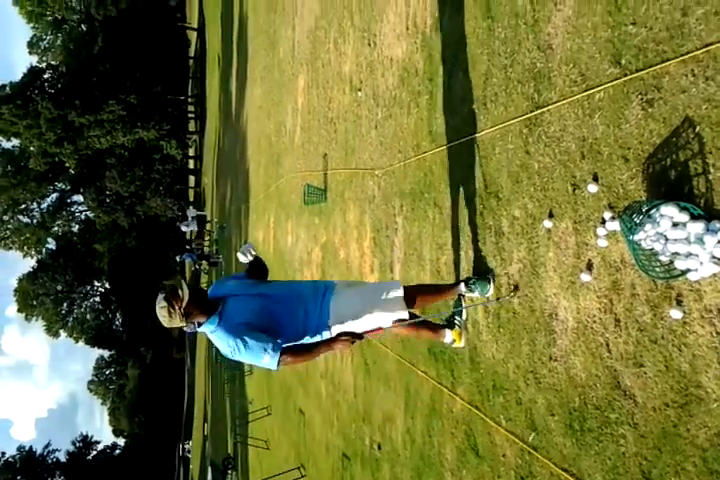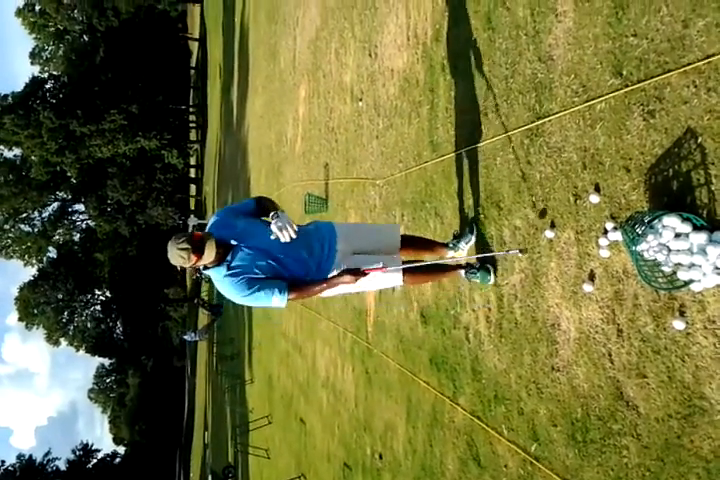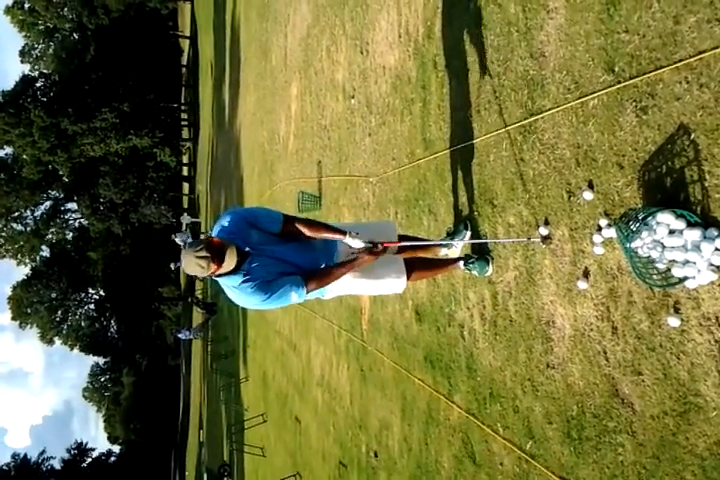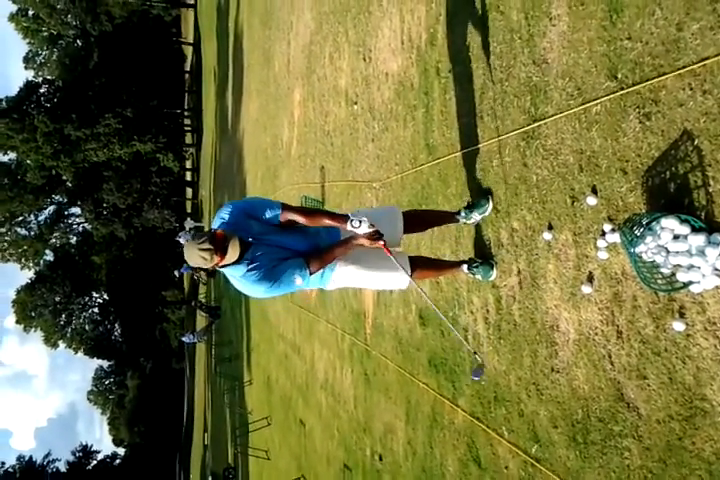
dt=1s
person 1, frame 1
left shoulder: (217, 290)
right shoulder: (229, 338)
left elbow: (258, 277)
right elbow: (282, 358)
right wrist: (331, 345)
left hip: (324, 292)
right hip: (329, 318)
left knee: (395, 313)
right knee: (406, 296)
left ankle: (448, 333)
right ankle: (462, 287)
person 1, frame 2
left shoulder: (220, 222)
right shoulder: (234, 284)
left elbow: (259, 202)
right elbow: (289, 293)
left wrist: (275, 214)
right wrist: (336, 282)
left hip: (326, 236)
right hip: (329, 272)
left knee: (399, 242)
right knee: (403, 273)
left ankle: (450, 249)
right ankle: (463, 271)
person 1, frame 3
left shoulder: (230, 223)
right shoulder: (250, 293)
left elbow: (293, 224)
right elbow: (310, 285)
left wrist: (346, 236)
right wrist: (359, 262)
left hip: (329, 242)
right hip: (332, 274)
left knee: (394, 242)
right knee: (404, 271)
left ankle: (444, 248)
right ankle: (460, 263)
person 1, frame 4
left shoulder: (230, 215)
right shoulder: (257, 281)
left elbow: (293, 213)
right elbow: (312, 265)
left wrist: (345, 221)
right wrist: (355, 241)
left hip: (332, 227)
right hip: (334, 268)
left knee: (402, 219)
right knee: (408, 269)
left ankle: (462, 216)
right ankle: (464, 266)
